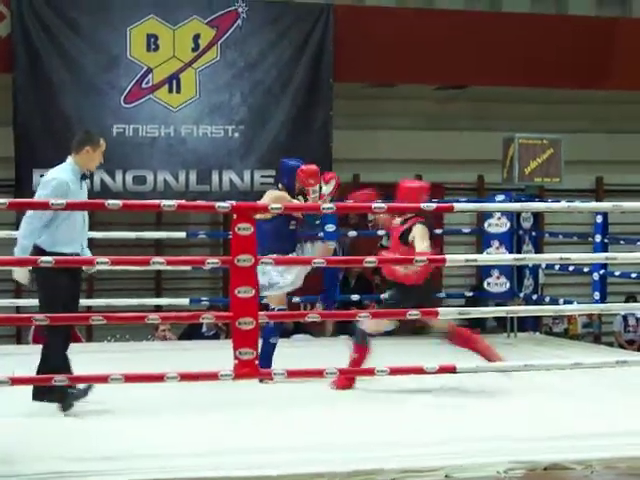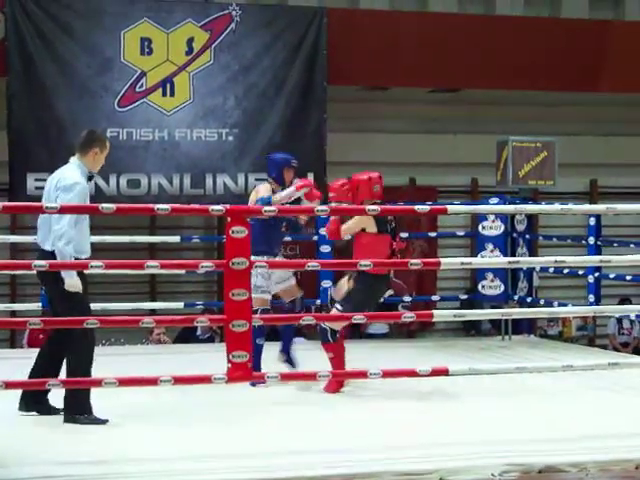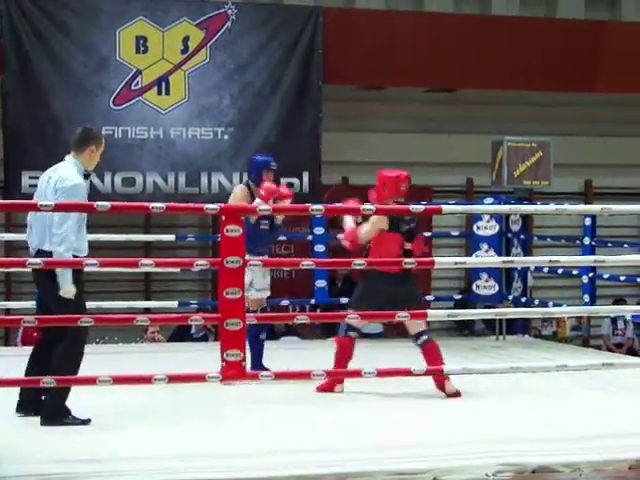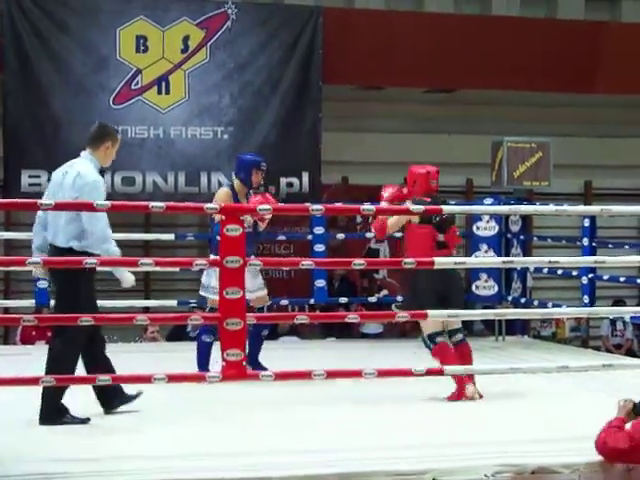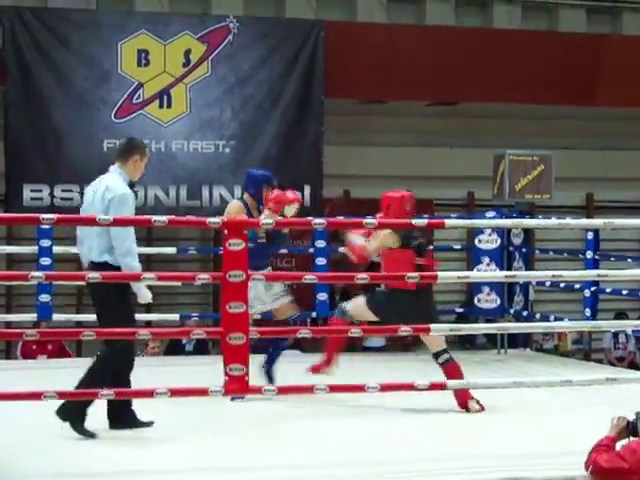
dt=0.4s
person 1, frame 1
left shoulder: (81, 183)
right shoulder: (57, 180)
right elbow: (31, 222)
left wrist: (86, 254)
right wrist: (21, 263)
left hip: (71, 263)
right hip: (51, 262)
left knee: (62, 325)
right knee: (58, 324)
left ankle: (45, 387)
right ankle: (62, 389)
person 1, frame 2
left shoulder: (62, 175)
right shoulder: (75, 181)
left elbow: (47, 222)
right elbow: (64, 229)
right wrist: (70, 273)
left hip: (51, 261)
right hip: (63, 265)
left knee: (63, 331)
right knee: (82, 333)
left ankle: (35, 398)
right ankle: (77, 408)
person 1, frame 3
left shoulder: (52, 174)
right shoulder: (73, 182)
left elbow: (33, 220)
right elbow: (64, 235)
left wrist: (36, 255)
right wrist: (67, 280)
left hip: (44, 260)
right hip: (59, 265)
left knee: (52, 332)
right knee: (73, 335)
left ankle: (31, 400)
right ankle: (54, 410)
person 1, frame 4
left shoulder: (64, 170)
right shoulder: (91, 179)
left elbow: (42, 217)
right elbow: (99, 231)
left wrist: (40, 256)
right wrist: (120, 271)
left hip: (59, 257)
right hip: (75, 261)
left knee: (89, 330)
right knee: (70, 334)
left ankle: (110, 395)
right ankle: (51, 409)
person 1, frame 5
left shoulder: (97, 186)
right shoulder: (121, 192)
left elbow: (82, 234)
right elbow: (124, 244)
right wrist: (139, 286)
left hip: (97, 272)
right hip: (113, 275)
left knee: (118, 344)
right knee: (119, 346)
left ankle: (121, 414)
right ankle: (74, 407)
person 2, frame 1
left shoulder: (418, 227)
right shoulder: (404, 221)
left elbow: (423, 260)
right elbow: (392, 225)
left wrist: (399, 268)
left hip: (414, 290)
right hip: (420, 287)
left knee: (364, 330)
right knee: (450, 330)
left ankle: (347, 378)
right ankle: (492, 357)
person 2, frame 2
left shoulder: (367, 216)
left elbow: (333, 233)
left hip: (370, 280)
right hip: (379, 277)
left knee: (329, 329)
left ankle: (338, 379)
person 2, frame 3
left shoulder: (382, 214)
right shoulder: (412, 213)
left elbow: (353, 241)
left wrist: (348, 216)
right wrist: (375, 205)
left hip: (380, 279)
right hip: (406, 279)
left knee: (350, 327)
right knee: (421, 333)
left ankle: (336, 380)
right ankle: (444, 384)
person 2, frame 4
left shoulder: (413, 206)
left elbow: (380, 231)
left wrist: (386, 202)
left hip: (423, 275)
right hip: (448, 274)
left knee: (432, 336)
right knee: (455, 331)
left ankle: (462, 382)
right ankle: (469, 385)
person 2, frame 5
left shoulder: (391, 232)
left elbow: (361, 255)
left wrist: (352, 236)
left hip: (395, 297)
right hip: (421, 298)
left knee: (344, 312)
right knee: (440, 352)
left ankle: (328, 362)
right ankle: (466, 399)
person 3, frame 1
left shoulder: (294, 197)
right shoulder: (275, 196)
left elbow: (313, 218)
right elbow: (310, 217)
left wrist: (323, 193)
right wrist: (313, 190)
left hip: (296, 255)
left knee: (328, 250)
right knee: (277, 312)
right ankle: (264, 366)
person 3, frame 2
left shoulder: (281, 191)
right shoulder: (264, 189)
left elbow: (296, 227)
right elbow: (261, 205)
left wrist: (307, 207)
right wrist: (290, 192)
left hip: (273, 258)
right hip: (256, 259)
left knee: (295, 301)
right knee: (260, 313)
left ankle: (286, 349)
right ankle: (254, 369)
person 3, frame 3
left shoulder: (268, 193)
right shoulder: (241, 191)
left elbow: (273, 232)
left wrist: (280, 213)
right wrist: (257, 207)
left hip: (260, 260)
left knee: (259, 311)
left ankle: (256, 363)
person 3, frame 4
left shoulder: (252, 196)
right shoulder: (225, 194)
right elbow: (219, 232)
left wrist: (262, 222)
right wrist: (245, 218)
left knee: (262, 310)
right knee: (214, 314)
left ankle: (252, 361)
right ankle: (202, 369)
person 3, frame 5
left shoulder: (265, 207)
right shoulder: (237, 207)
left elbow: (276, 241)
right elbow: (246, 237)
left wrist: (288, 215)
right wrist: (267, 214)
left hip: (263, 273)
left knee: (291, 319)
left ankle: (268, 366)
